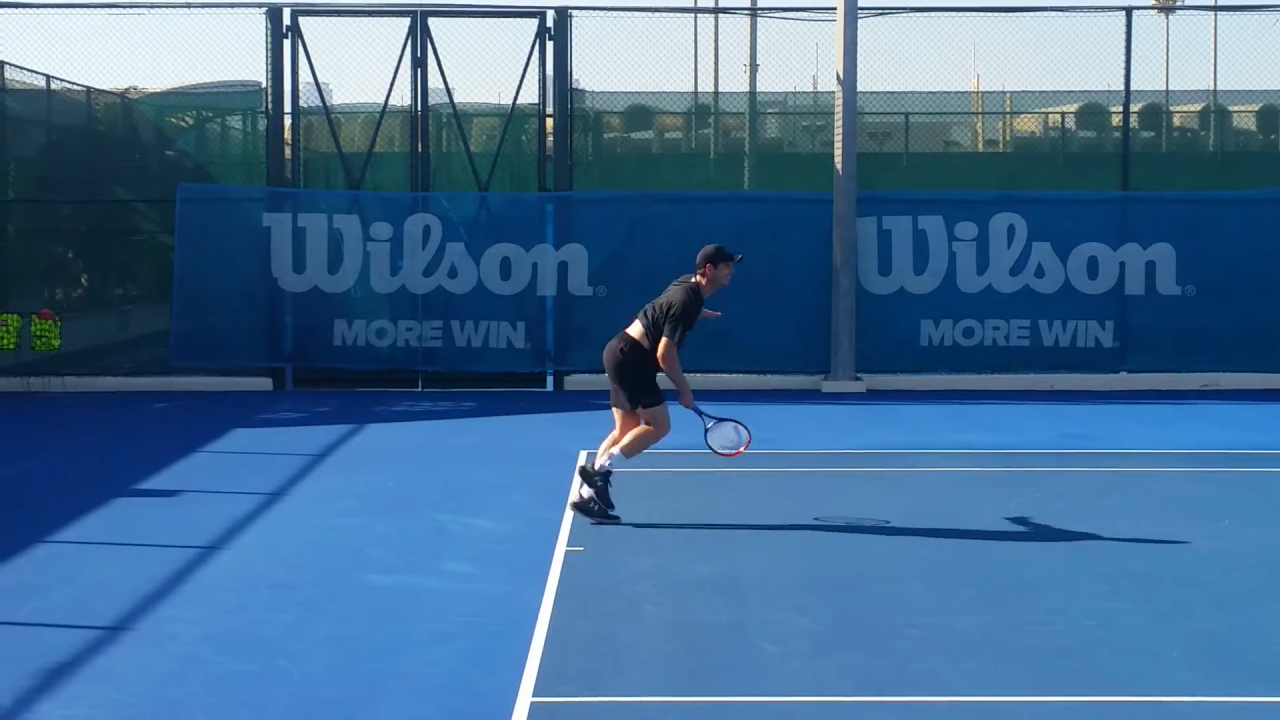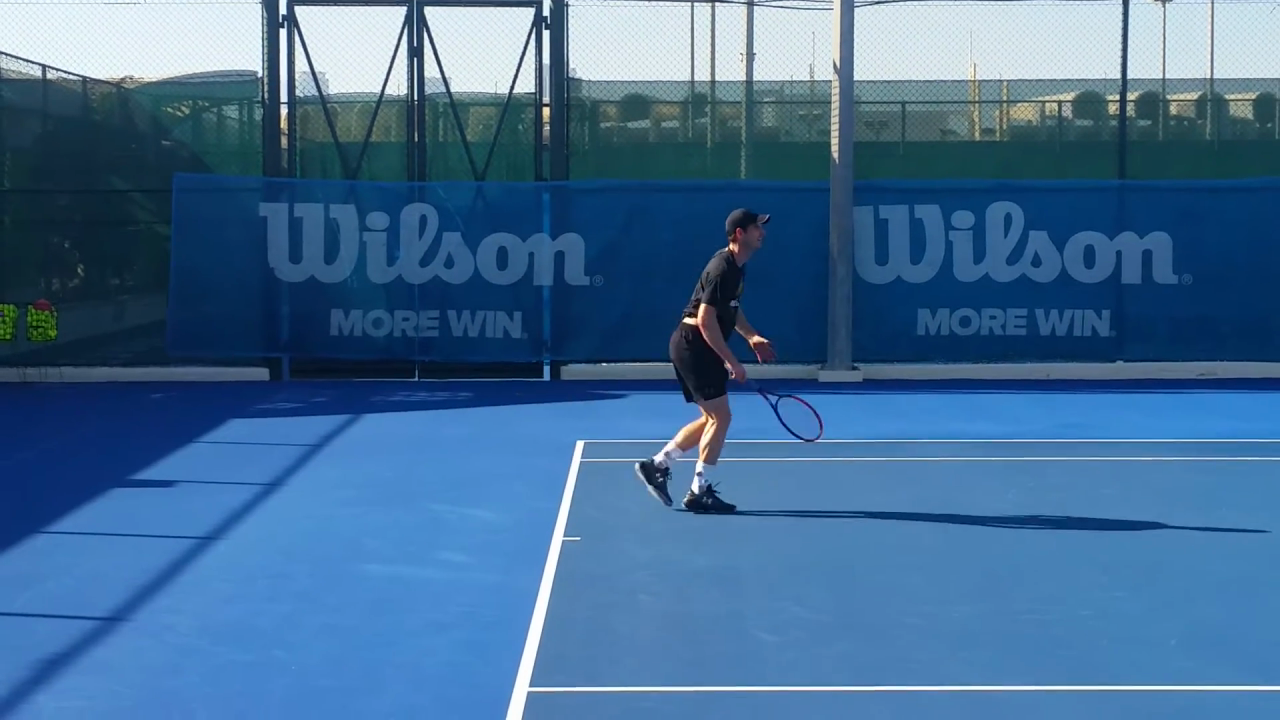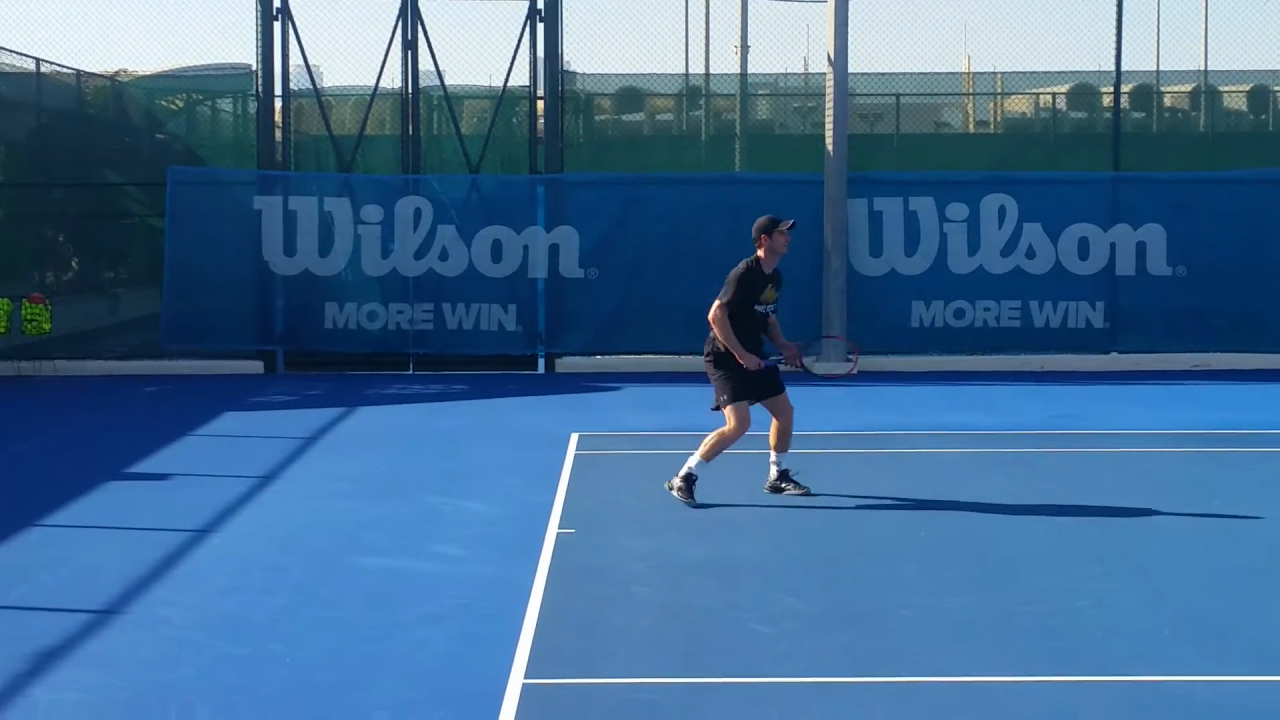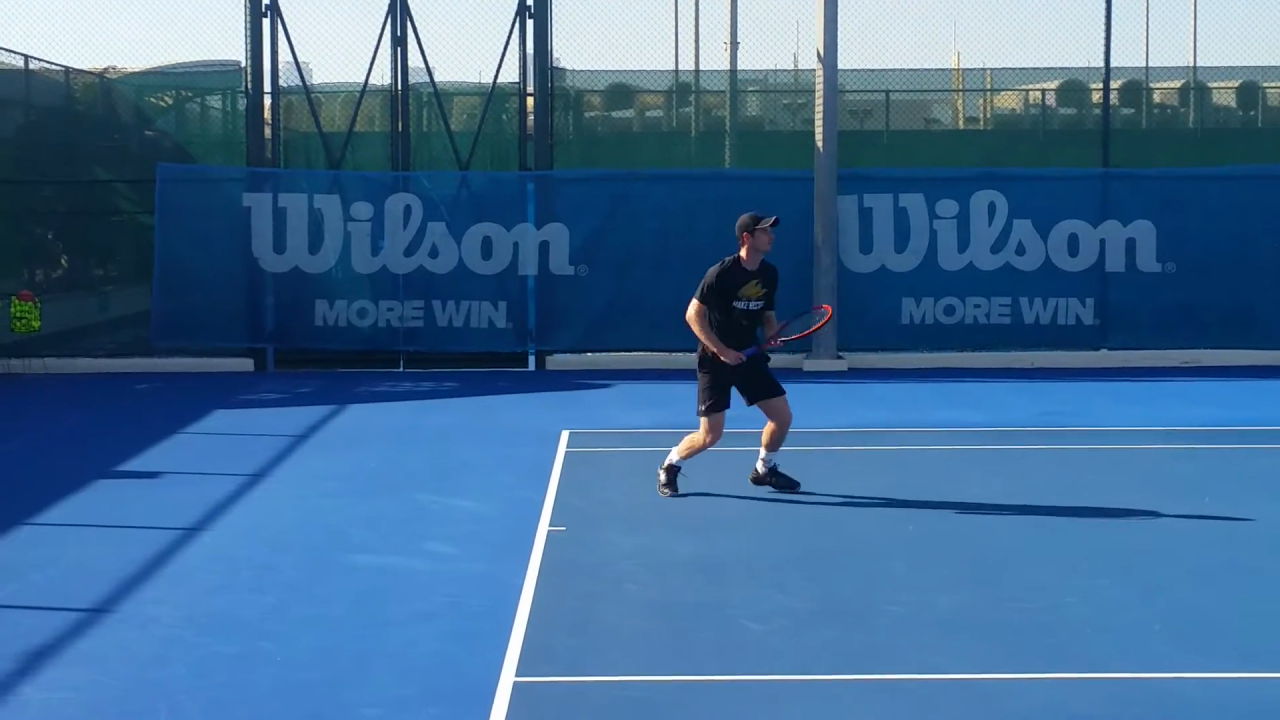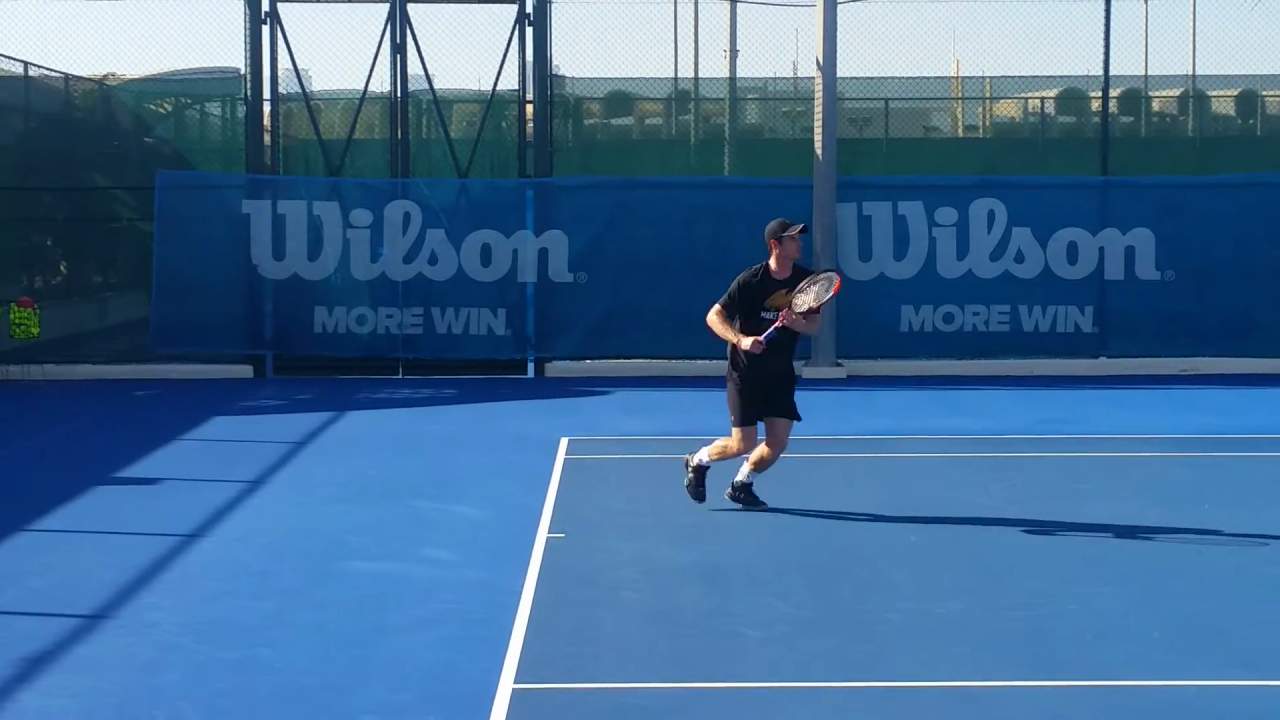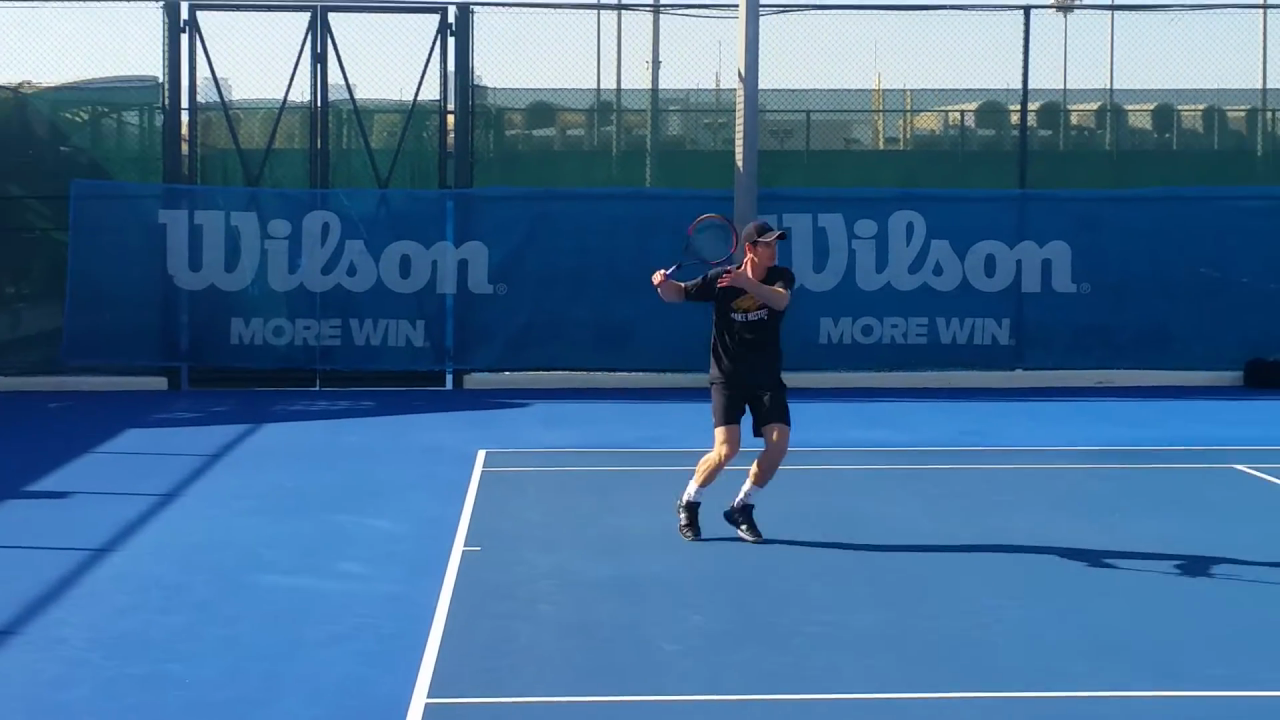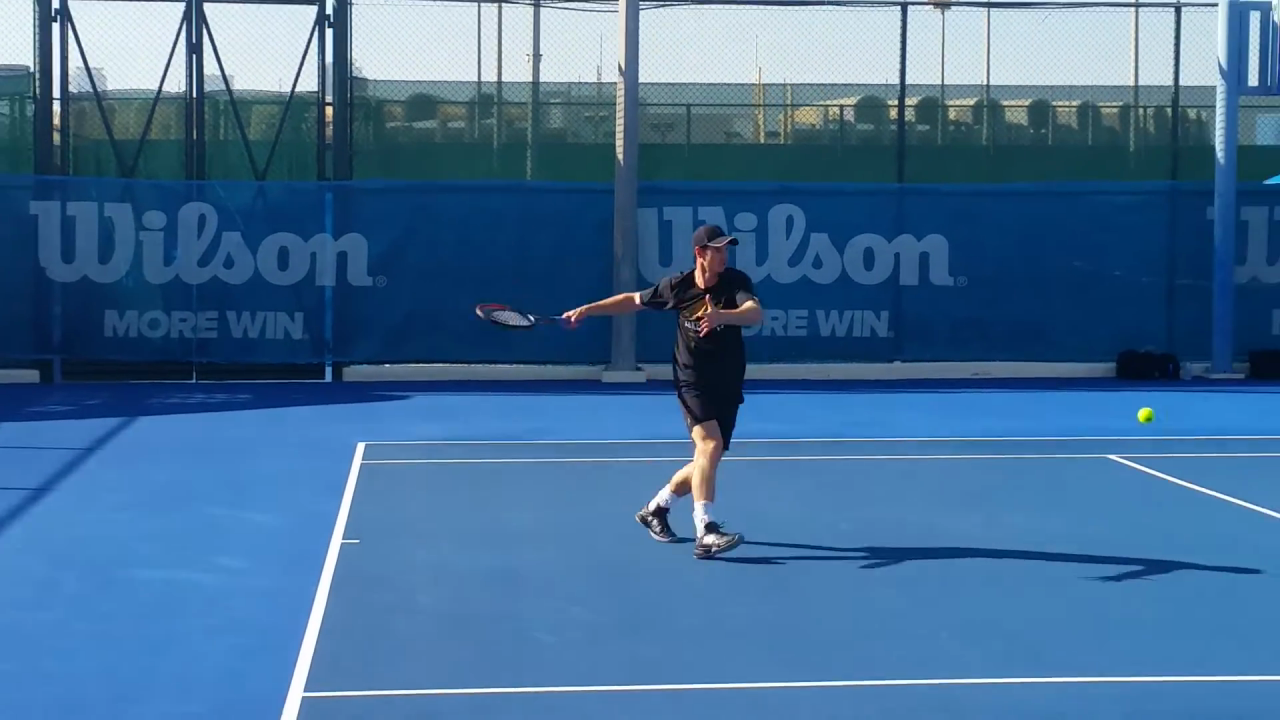
dt=0.3s
person 1, frame 1
left shoulder: (688, 285)
right shoulder: (683, 303)
right elbow: (665, 353)
left wrist: (705, 313)
right wrist: (683, 389)
left hip: (623, 353)
right hip: (629, 356)
left knee: (625, 430)
right knee: (658, 425)
left ankle: (588, 495)
right ankle: (599, 469)
person 1, frame 2
left shoulder: (736, 265)
right shoulder: (724, 268)
right elbow: (705, 318)
left wrist: (753, 337)
right wrist: (730, 360)
left hip: (705, 350)
right hip: (694, 347)
left knee: (711, 419)
right knee: (722, 418)
left ankle: (657, 464)
right ankle: (699, 493)
person 1, frame 3
left shoulder: (776, 276)
right shoulder: (745, 273)
right elbow: (716, 316)
left wrist: (783, 344)
right wrist: (742, 354)
left hip: (751, 355)
right hip: (725, 356)
left knee: (785, 412)
right knee: (739, 424)
left ankle: (778, 477)
right ankle: (684, 478)
person 1, frame 4
left shoulder: (770, 273)
right shoulder: (722, 272)
right elbow: (693, 315)
left wrist: (772, 332)
right wrist: (722, 351)
left hip: (748, 357)
right hip: (715, 360)
left knee: (782, 416)
right knee: (711, 433)
left ankle: (766, 470)
right ankle: (669, 468)
person 1, frame 5
left shoulder: (805, 279)
right shoulder: (750, 280)
left elbow: (813, 324)
right elbow: (714, 317)
left wrist: (799, 324)
right wrist: (741, 339)
left hip: (780, 370)
right hip: (746, 369)
left knee: (776, 444)
right knee: (743, 445)
left ankle: (741, 485)
right ankle: (698, 461)
person 1, frame 6
left shoulder: (782, 276)
right shoulder: (721, 278)
left elbow: (780, 300)
right elbow: (675, 293)
left wrist: (748, 282)
right wrist: (661, 281)
left hip: (768, 377)
right hip: (729, 376)
left knee: (778, 445)
right knee: (726, 450)
left ankle: (741, 507)
right ankle: (689, 503)
person 1, frame 7
left shoulder: (737, 281)
right shoulder: (675, 286)
left elbow: (755, 314)
right elbow: (634, 301)
left wrist: (722, 316)
right wrist: (586, 310)
left hip: (728, 386)
right hip: (693, 383)
left knee: (705, 465)
right knee: (709, 447)
left ankle: (655, 510)
right ankle: (705, 533)
